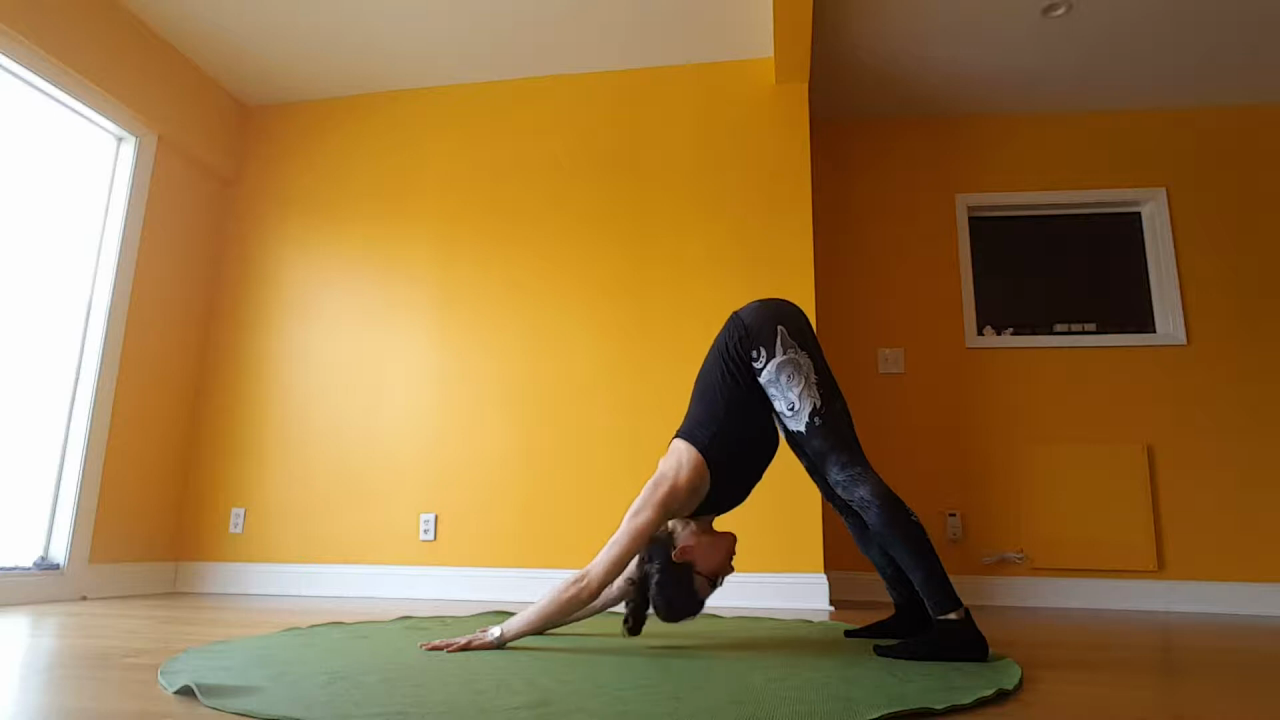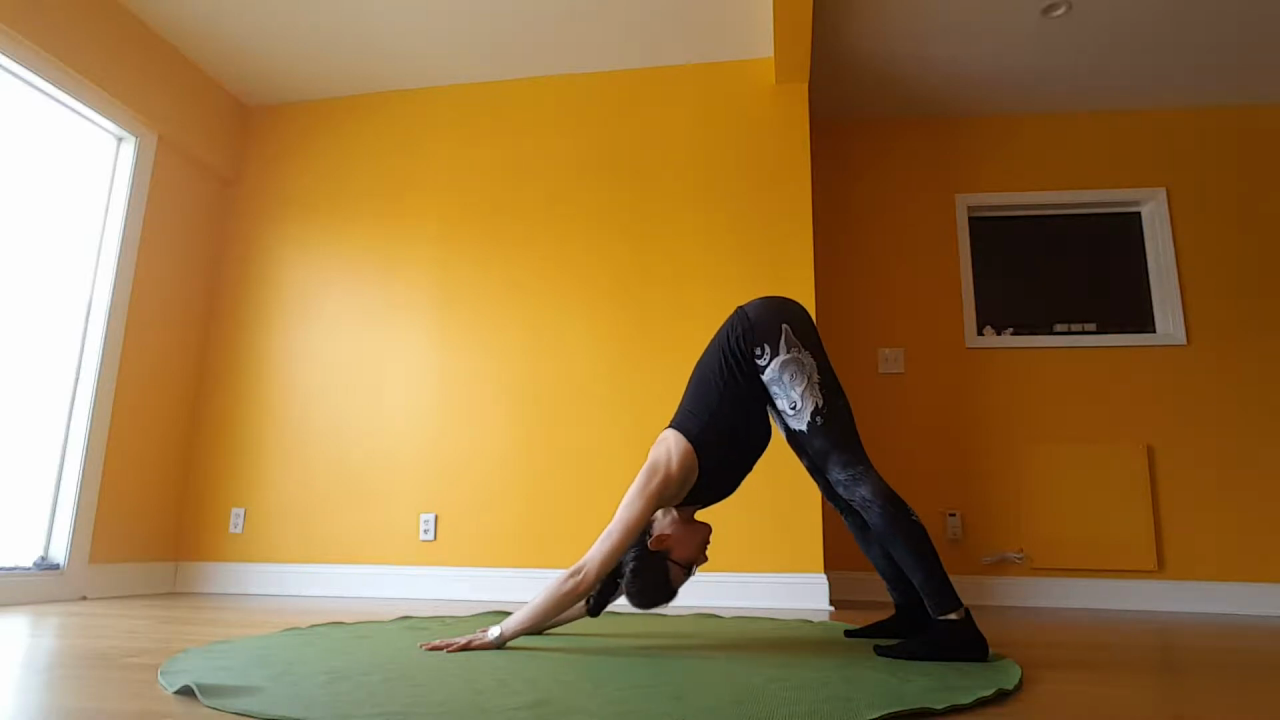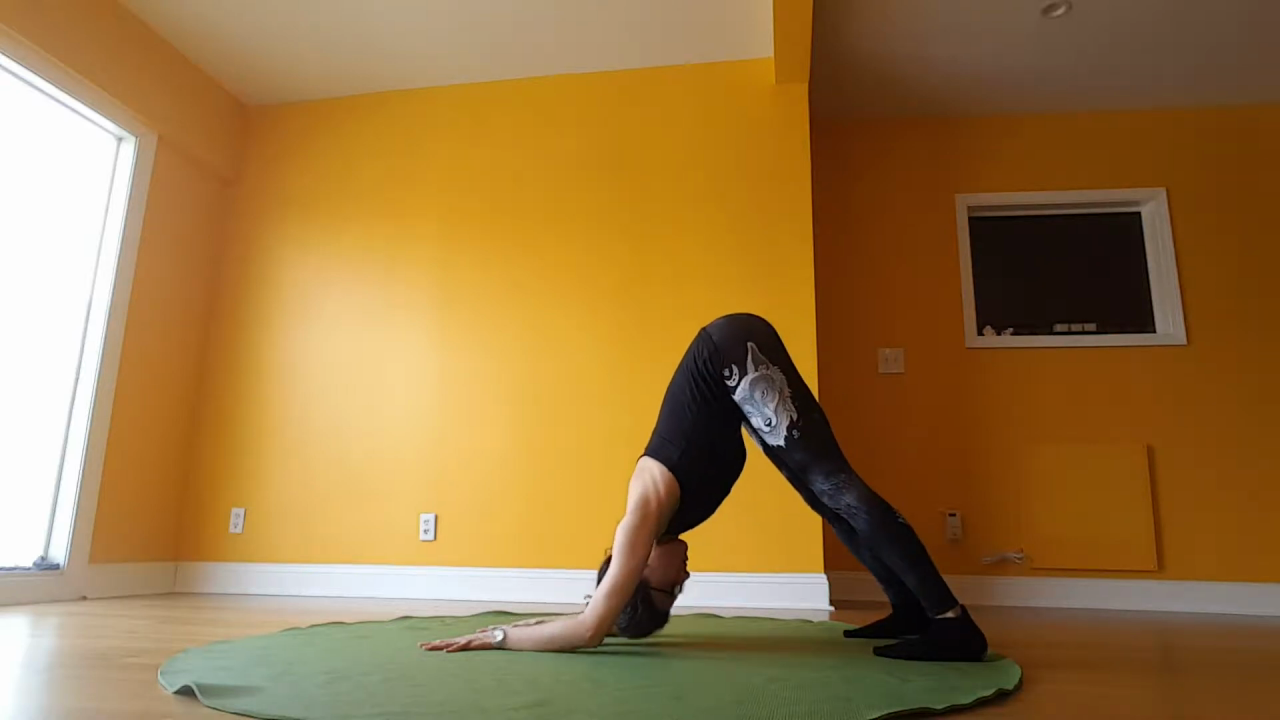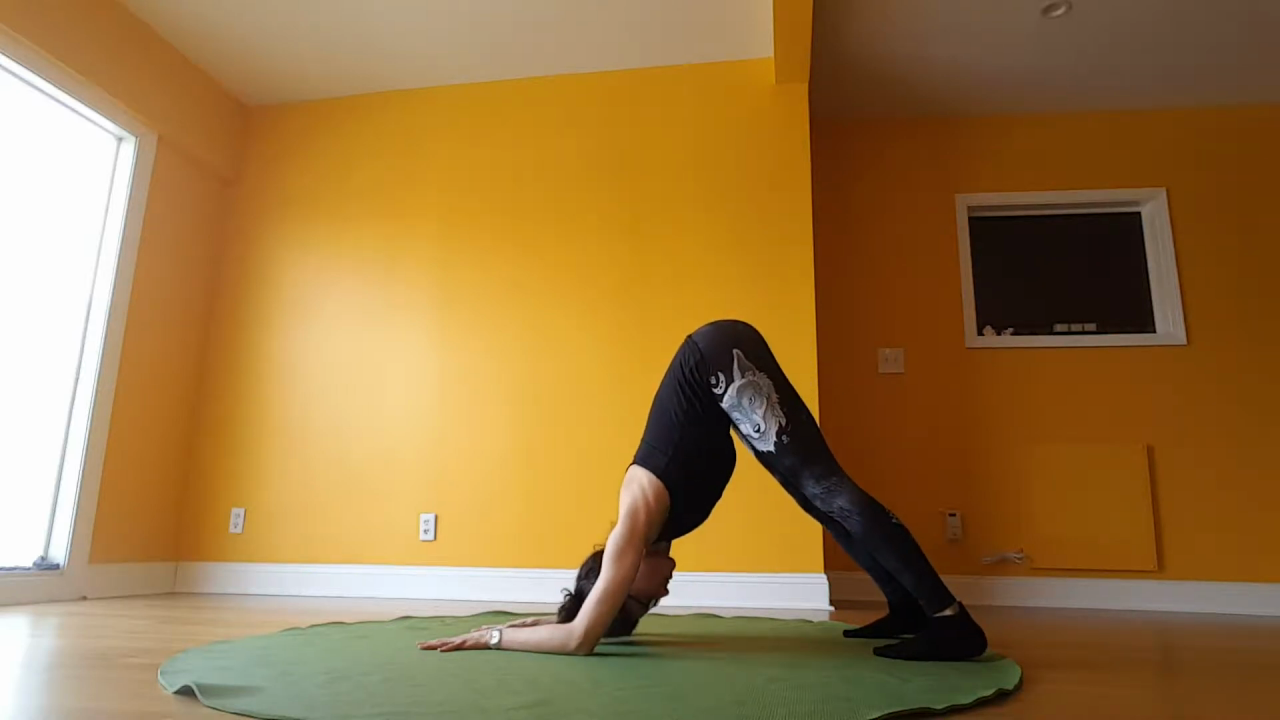
dt=0.7s
person 1, frame 1
left shoulder: (674, 493)
left elbow: (588, 585)
right elbow: (608, 588)
right wrist: (525, 626)
left hip: (764, 337)
right hip: (763, 348)
left knee: (848, 479)
right knee: (843, 487)
left ankle: (953, 622)
right ankle: (914, 609)
person 1, frame 2
left shoulder: (664, 480)
right shoulder: (670, 484)
left elbow: (583, 577)
right elbow: (593, 583)
left wrist: (497, 635)
right wrist: (526, 623)
left hip: (767, 335)
right hip: (766, 348)
left knee: (849, 479)
right knee: (841, 486)
left ankle: (952, 622)
right ankle: (915, 609)
person 1, frame 3
left shoulder: (644, 515)
right shoulder: (652, 517)
left elbow: (591, 629)
right elbow: (598, 613)
left wrist: (499, 637)
right wrist: (530, 623)
left hip: (735, 352)
right hip: (733, 360)
left knee: (833, 487)
right knee: (827, 492)
left ankle: (949, 620)
right ankle: (912, 607)
person 1, frame 4
left shoulder: (636, 522)
right shoulder: (646, 524)
left elbow: (579, 639)
right elbow: (584, 617)
left wrist: (493, 635)
right wrist: (533, 621)
left hip: (721, 359)
right hip: (722, 364)
left knee: (825, 490)
right knee: (820, 495)
left ankle: (948, 619)
right ankle: (908, 605)
